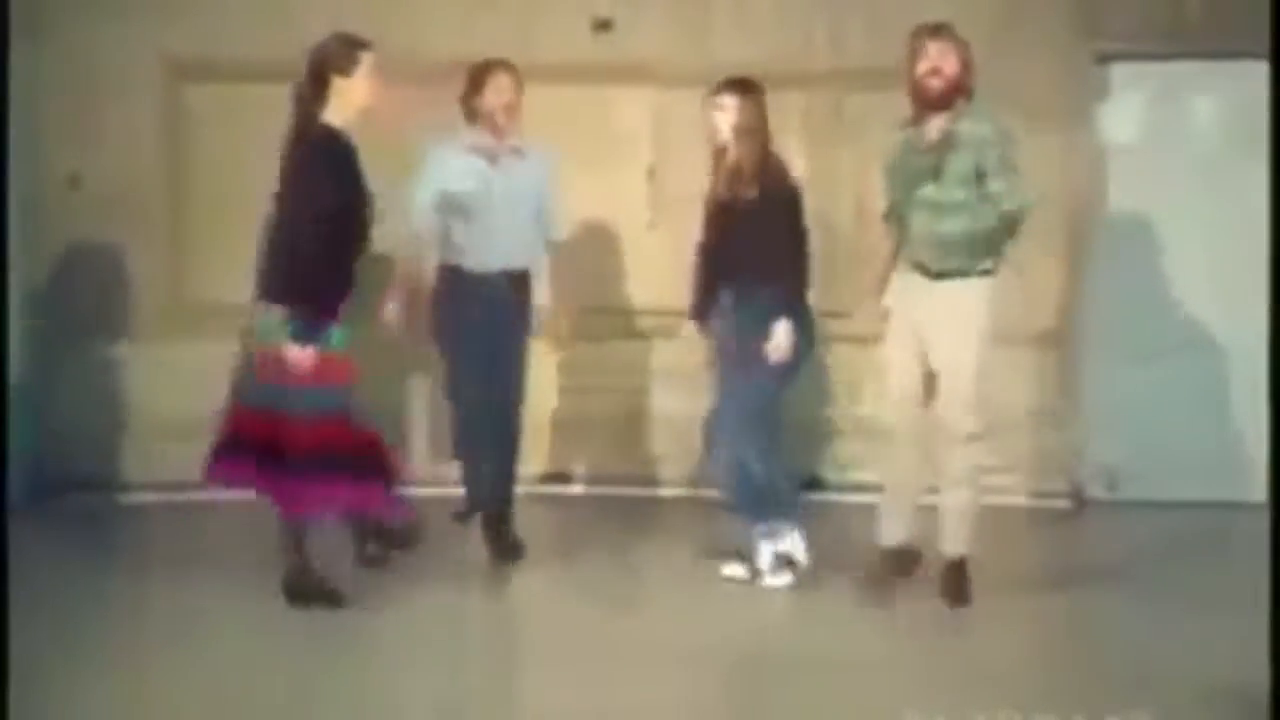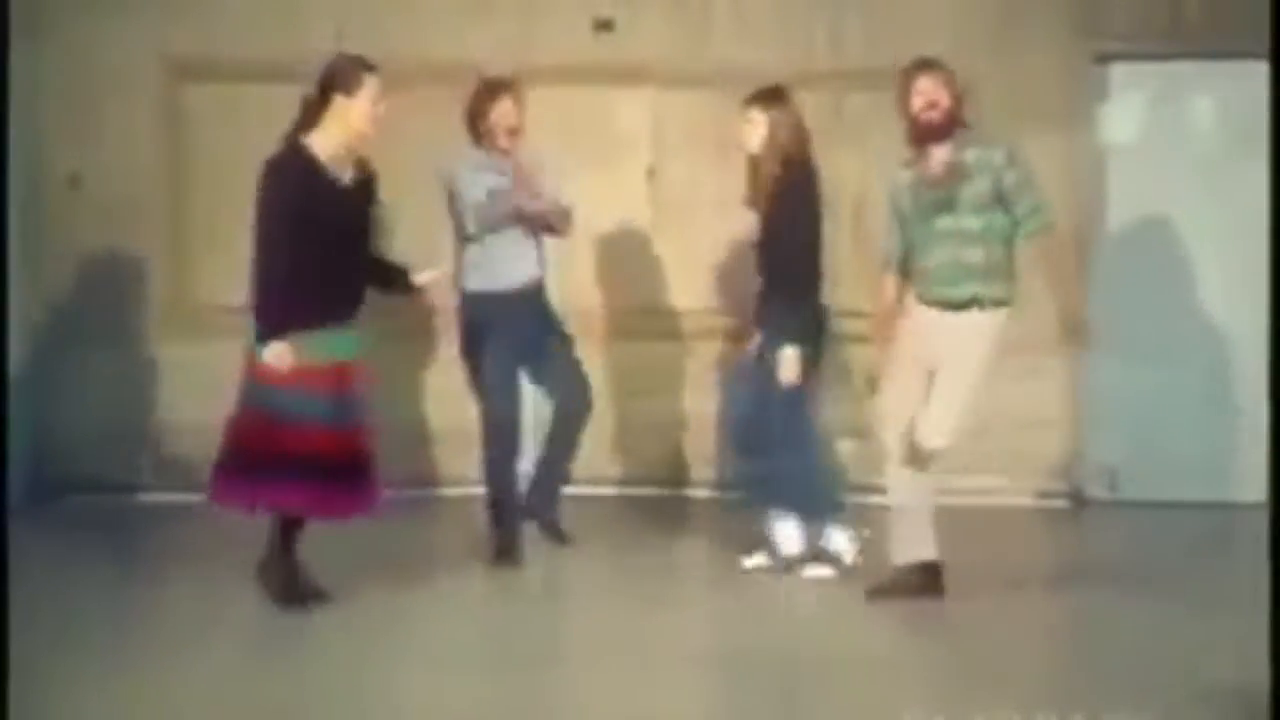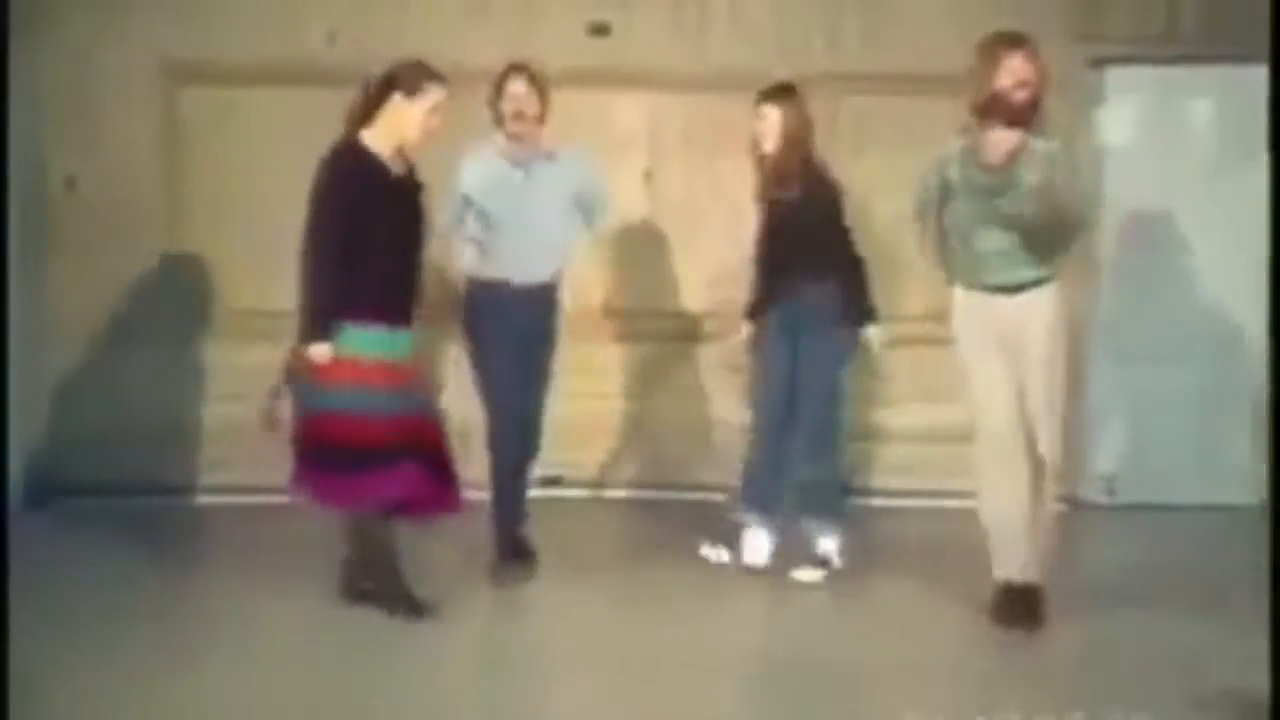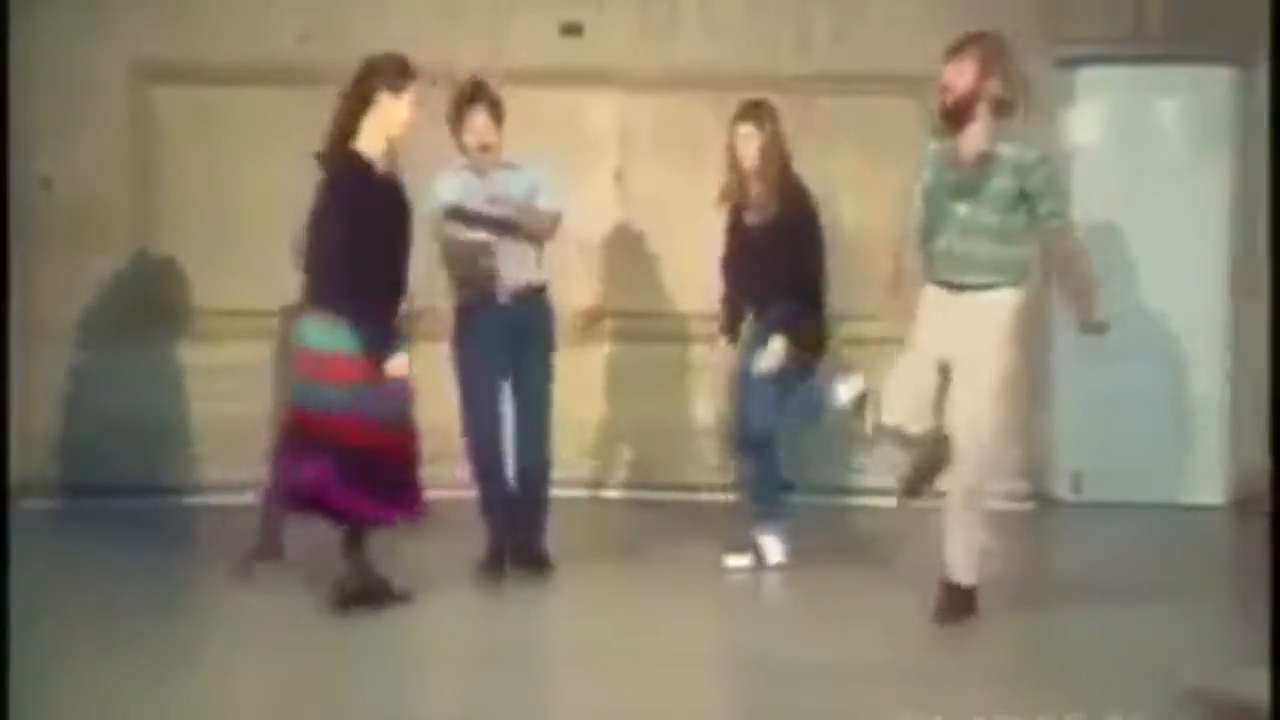
dt=0.7s
person 1, frame 1
left shoulder: (988, 134)
right shoulder: (905, 145)
left elbow: (1011, 213)
left wrist: (1007, 221)
right wrist: (885, 282)
left hip: (965, 291)
right hip: (914, 287)
left knee: (958, 423)
right knee: (900, 415)
left ankle: (956, 555)
right ankle: (896, 540)
person 1, frame 2
left shoulder: (996, 160)
right shoulder: (904, 182)
left elbow: (1035, 233)
right elbow: (893, 267)
left wrist: (1064, 303)
right wrist: (882, 342)
left hip: (977, 319)
right hip: (922, 318)
left knee: (929, 437)
right knee: (895, 434)
right ankle: (917, 561)
person 1, frame 3
left shoulder: (1048, 154)
right shoulder: (955, 155)
left elbow: (1062, 238)
right elbow: (927, 216)
left wrist: (1062, 210)
right wrist: (950, 261)
left hip: (1037, 304)
right hip: (975, 306)
left knee: (1045, 441)
right knee: (999, 433)
left ankle: (1028, 573)
right ankle: (1013, 579)
person 1, frame 4
left shoulder: (1024, 161)
right shoulder: (935, 154)
left elbow: (1057, 238)
left wrist: (1086, 307)
right wrist: (905, 270)
left hip: (988, 310)
right hip: (934, 304)
left knee: (971, 445)
right knee: (895, 422)
left ankle: (961, 582)
person 2, frame 1
left shoulder: (317, 145)
right shoulder: (328, 151)
right elbow: (311, 242)
right wrist: (304, 330)
left hip: (302, 306)
right hip: (303, 311)
left knee: (321, 426)
right knee: (309, 431)
left ankle: (369, 526)
right ankle: (299, 568)
person 2, frame 2
left shoulder: (361, 174)
right shoulder: (288, 169)
right elbow: (270, 258)
left wrist: (406, 278)
right wrist: (272, 334)
left hip: (336, 330)
right hip: (293, 333)
left knee: (326, 444)
right knee: (296, 441)
left ankle: (284, 554)
right ankle: (279, 562)
person 2, frame 3
left shoulder: (406, 174)
right shoulder: (345, 165)
right elbow: (320, 249)
right wrist: (318, 330)
left hip: (390, 328)
right hip: (351, 330)
left knee: (391, 446)
right knee: (378, 445)
left ankle: (367, 568)
right ankle: (379, 570)
person 2, frame 4
left shoulder: (381, 169)
right shoulder: (350, 175)
right elbow: (340, 268)
left wrist: (384, 338)
right wrist: (384, 346)
left hip: (368, 331)
right hip: (343, 339)
left knee: (377, 448)
right knee: (342, 440)
left ankle: (359, 573)
person 3, frame 1
left shoulder: (536, 162)
right shoulder: (447, 157)
left elbow: (550, 234)
right elbow: (421, 228)
right wrist: (397, 293)
left hip: (512, 291)
right hip: (460, 287)
left knee: (506, 404)
right knee: (469, 397)
left ankle: (499, 514)
right ankle: (480, 492)
person 3, frame 2
left shoulder: (535, 173)
right shoulder: (463, 176)
left elbow: (562, 223)
right elbow: (473, 224)
left wrist: (540, 196)
right wrist: (515, 194)
left hip: (532, 303)
right hip: (484, 309)
left knee: (575, 397)
right knee: (500, 419)
left ankle: (541, 499)
right ankle: (505, 528)
person 3, frame 3
left shoulder: (571, 167)
right shoulder: (475, 166)
left elbow: (600, 220)
right elbow: (446, 228)
left hip: (540, 302)
right hip: (491, 301)
left knee: (526, 421)
right knee: (506, 420)
left ankle: (511, 527)
right ankle: (509, 545)
person 3, frame 4
left shoulder: (528, 177)
right shoulder: (447, 185)
left elbow: (547, 225)
right elbow: (452, 245)
left wrist: (501, 211)
right wrist: (484, 259)
left hip: (530, 307)
right hip: (478, 310)
left knee: (533, 423)
right knee: (481, 428)
left ankle: (529, 538)
right ankle: (500, 539)
person 4, frame 1
left shoulder: (770, 177)
right shoulder: (724, 181)
left elbow: (794, 250)
left wrist: (787, 318)
right wrist: (701, 314)
left hip: (770, 315)
right hip: (736, 313)
left knee: (743, 427)
right knee: (737, 429)
left ankle: (784, 541)
right ankle: (768, 546)
person 4, frame 2
left shoulder: (793, 185)
right shoulder: (777, 185)
left elbow: (801, 269)
left wrist: (793, 341)
left hip: (792, 328)
right hip: (780, 324)
left knee: (776, 430)
right knee: (757, 427)
left ankle: (836, 539)
right ankle: (787, 538)
person 4, frame 3
left shoulder: (812, 182)
right shoulder: (771, 186)
left elbow: (841, 250)
left wrist: (864, 315)
right wrist: (756, 314)
left hip: (822, 309)
right hip: (783, 311)
left knee: (816, 426)
right knee: (770, 423)
left ankle: (827, 543)
right ankle: (756, 537)
person 4, frame 4
left shoulder: (793, 201)
right shoulder: (740, 205)
left elbow: (809, 275)
left wrist: (786, 335)
right wrist: (730, 332)
left hip: (793, 329)
right hip: (763, 326)
left knee: (757, 420)
right knee: (754, 428)
right ankle: (776, 525)
